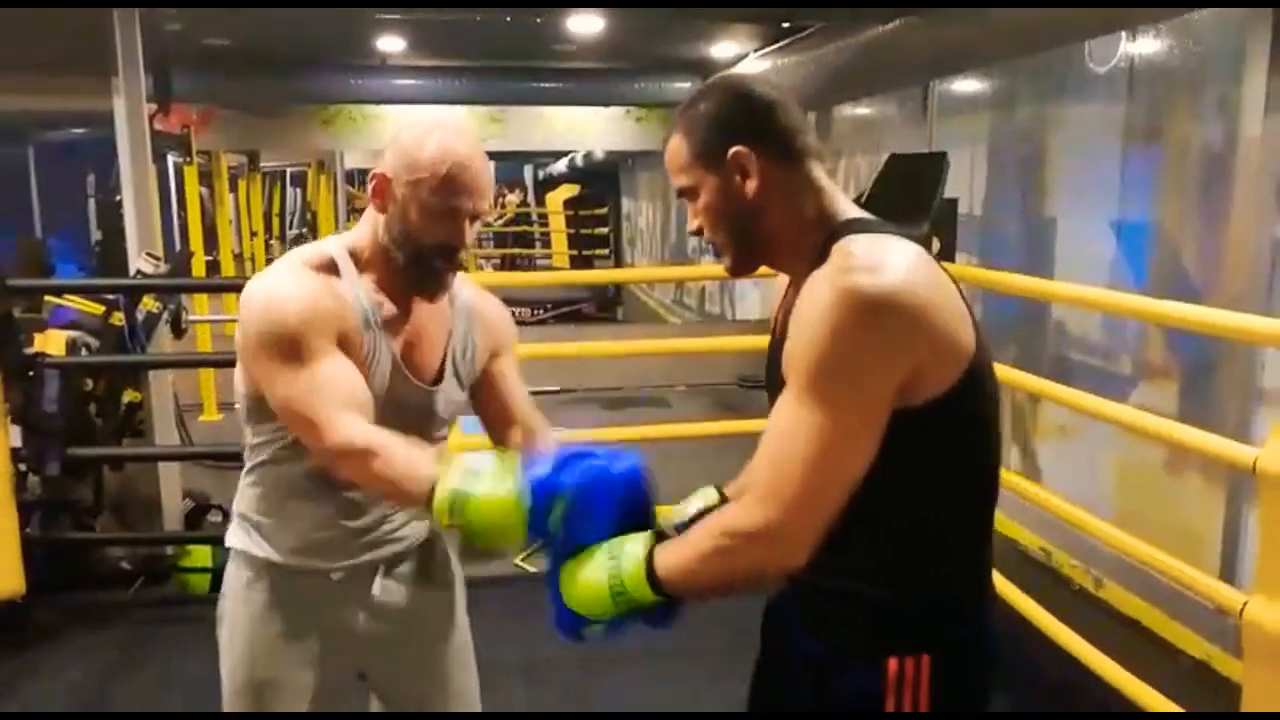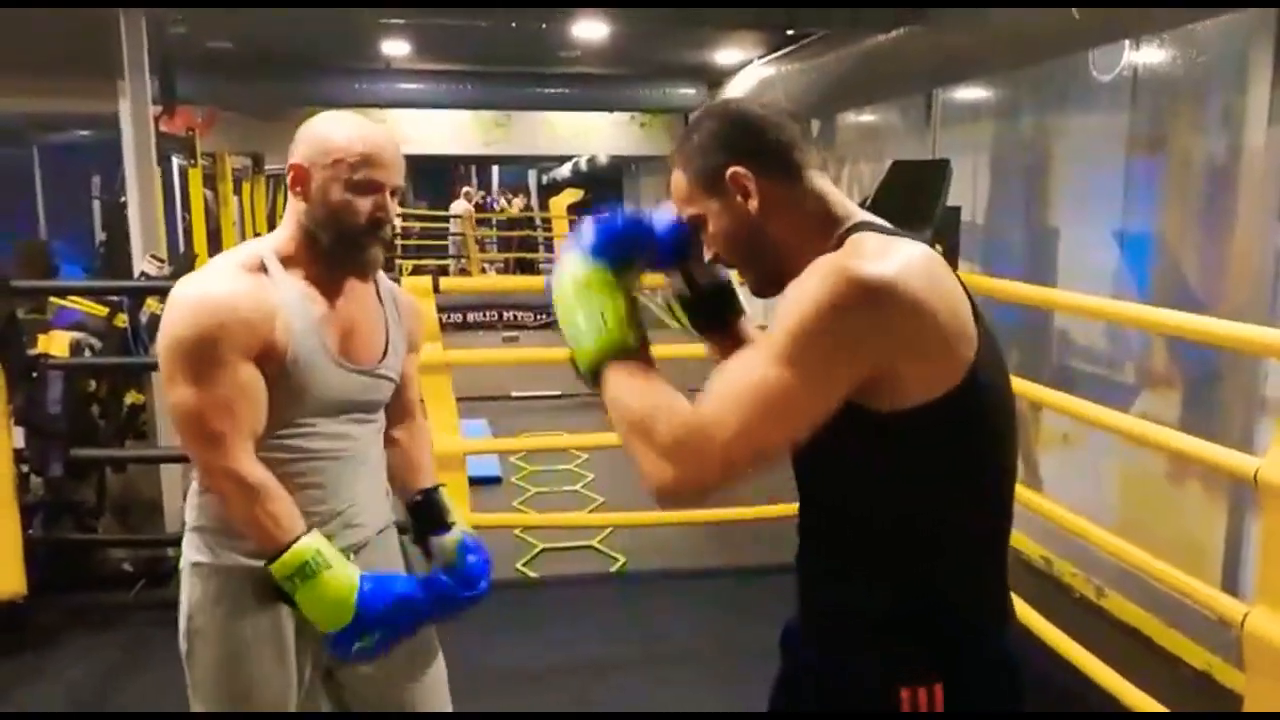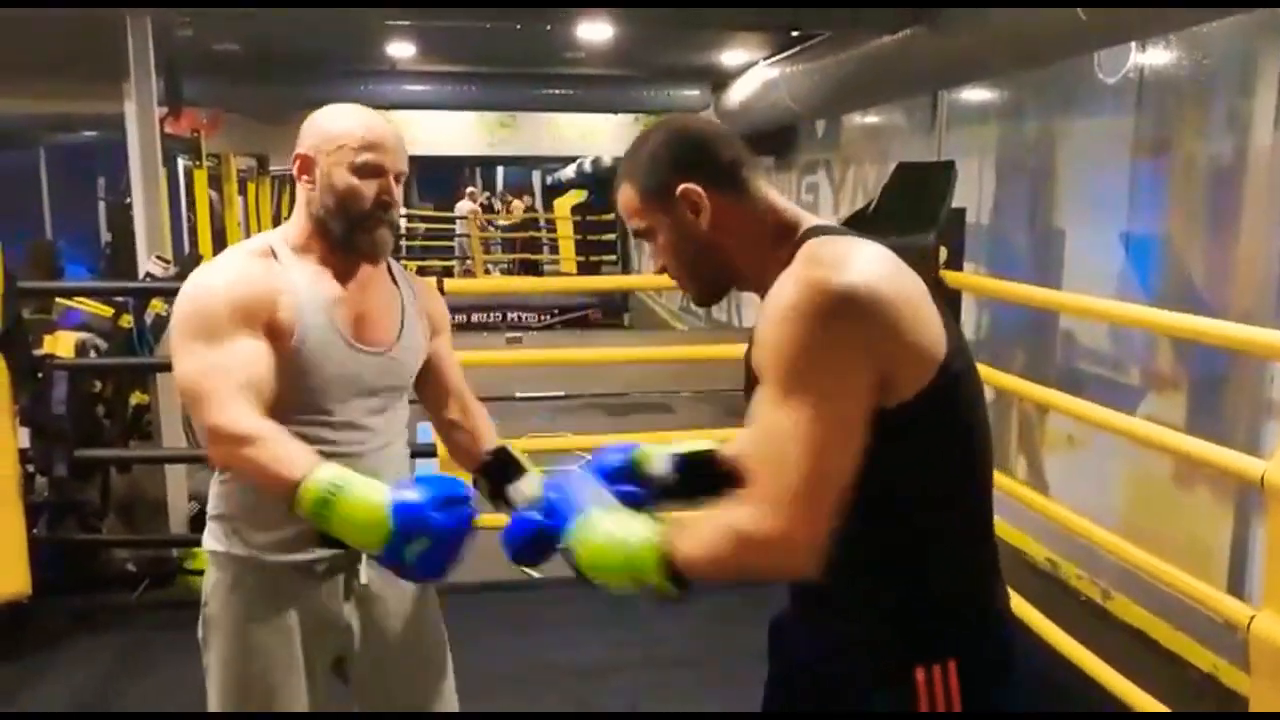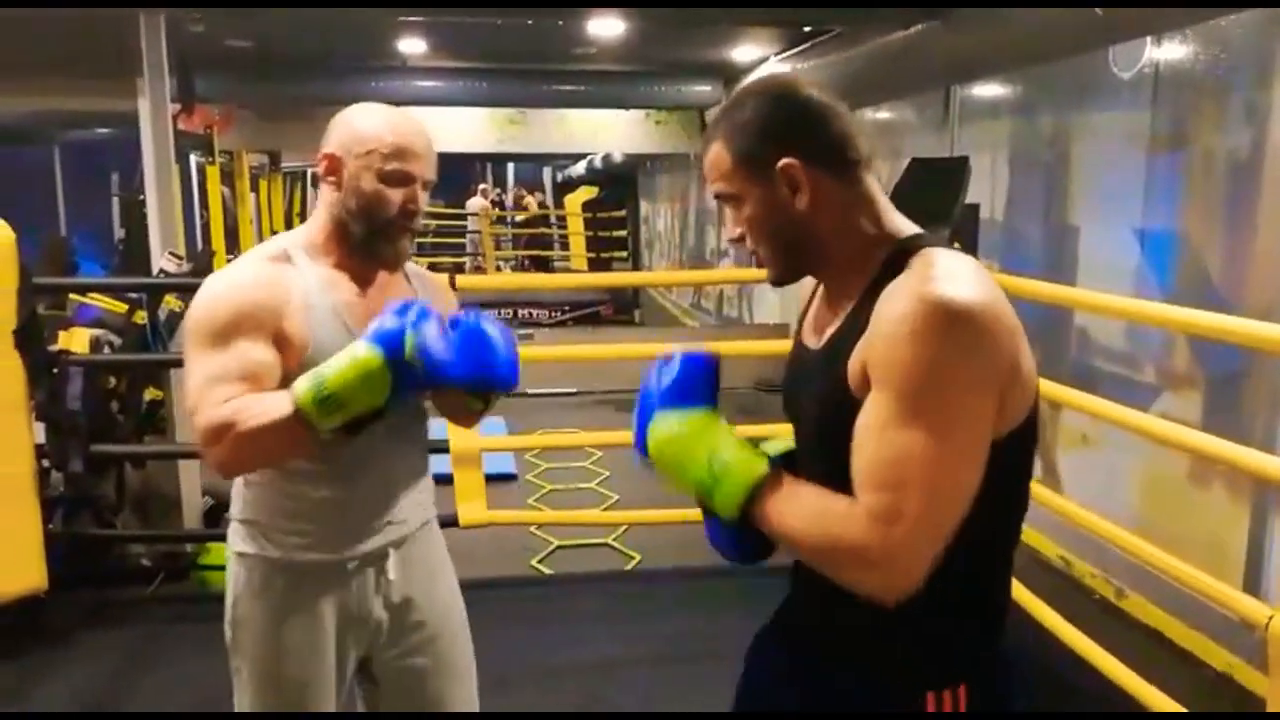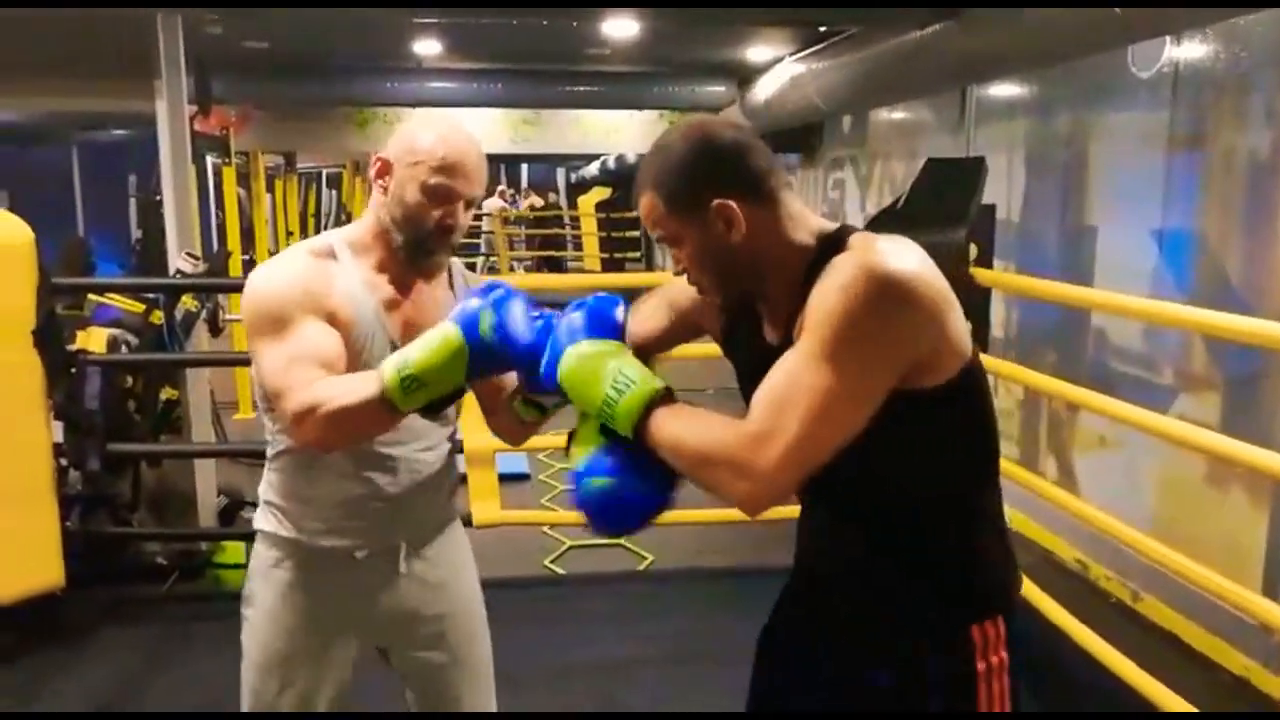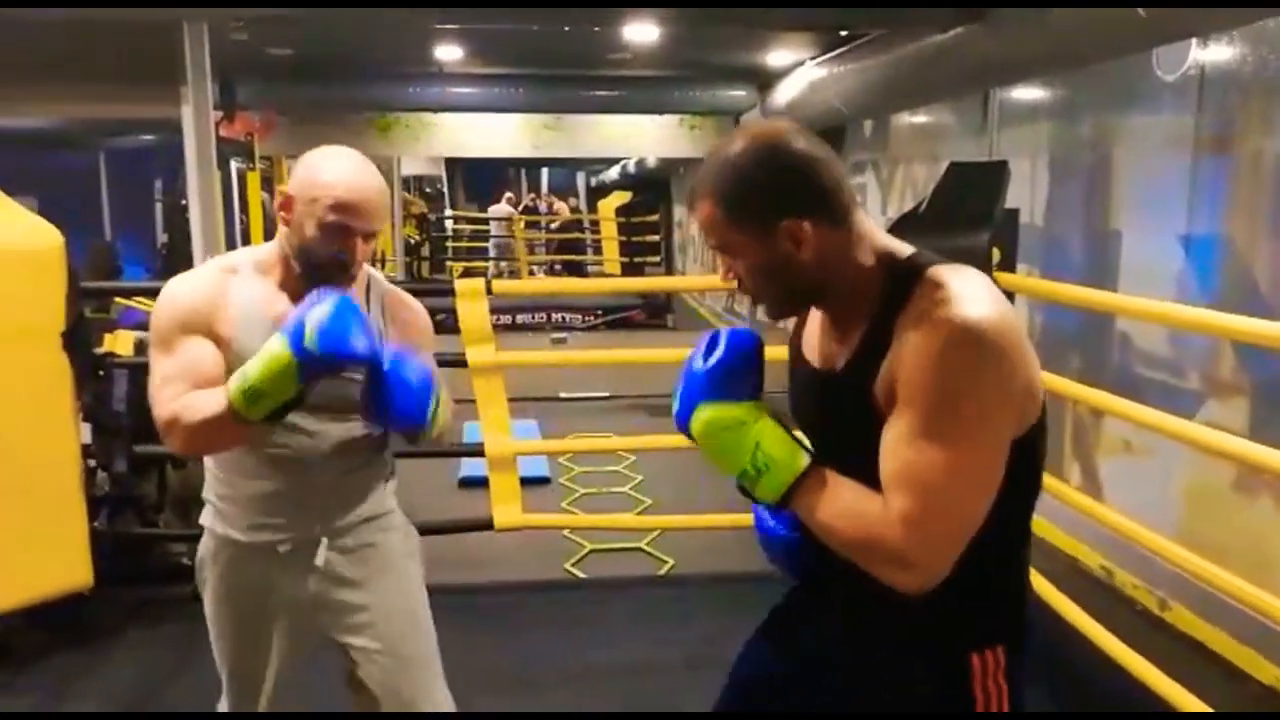
dt=0.4s
person 1, frame 1
left shoulder: (863, 289)
right shoulder: (818, 284)
left elbow: (767, 532)
left wrist: (631, 570)
right wrist: (680, 529)
left hip: (896, 661)
right hip: (823, 624)
person 1, frame 2
left shoulder: (862, 284)
right shoulder: (852, 279)
left elbow: (681, 462)
right elbow: (750, 401)
left wrist: (601, 342)
right wrist: (704, 298)
left hip: (918, 677)
person 1, frame 3
left shoulder: (827, 291)
right shoulder: (786, 280)
left elbow: (780, 536)
left wrist: (620, 539)
right wrist: (655, 467)
left hip: (914, 667)
right hip: (842, 637)
person 1, frame 4
left shoulder: (935, 309)
right shoulder: (823, 290)
left elbow: (886, 558)
left wrist: (727, 475)
right wrist: (749, 486)
left hip: (915, 679)
right hip: (811, 636)
person 1, frame 5
left shoulder: (874, 283)
right shoulder: (728, 292)
left elbow: (755, 474)
right elbow: (627, 336)
left wrist: (625, 397)
left hip: (936, 629)
right hip: (825, 599)
person 1, frame 6
left shoulder: (955, 329)
right shoulder: (812, 307)
left elbow: (912, 559)
left wrist: (763, 456)
left hip: (942, 652)
right hip: (825, 607)
person 2, frame 1
left shoulder: (478, 313)
right shoulder: (294, 299)
left elbow: (524, 439)
right elbow: (351, 451)
left hip: (411, 572)
right hip: (287, 581)
person 2, frame 2
left shoulder: (394, 304)
right shoulder: (221, 302)
right elbow: (229, 470)
left wrist: (442, 536)
right wrist: (331, 590)
left hip: (366, 572)
right hip: (247, 586)
person 2, frame 3
left shoulder: (415, 294)
right shoulder: (233, 288)
left elbow: (455, 410)
right elbow: (230, 434)
right wrist: (366, 511)
left hip: (390, 567)
right hip: (268, 576)
person 2, frame 4
left shoulder: (420, 292)
right shoulder: (248, 291)
left elbow: (458, 408)
right elbow: (223, 441)
left wrist: (480, 373)
right wrist: (363, 374)
left hip: (412, 557)
right hip: (291, 576)
left knee: (448, 703)
person 2, frame 5
left shoulder: (470, 293)
right shoulder: (295, 281)
left elbow: (513, 428)
right elbow: (314, 422)
right wrist: (445, 353)
left hip: (428, 550)
right hip: (310, 560)
left knee: (468, 704)
right knee: (278, 704)
person 2, frame 6
left shoulder: (397, 309)
right shoulder: (200, 298)
left elbow: (427, 405)
right elbow: (181, 427)
left wrist: (413, 407)
right wrist: (286, 365)
left hip: (365, 541)
right hip: (248, 551)
left knee: (422, 703)
right knee: (247, 704)
